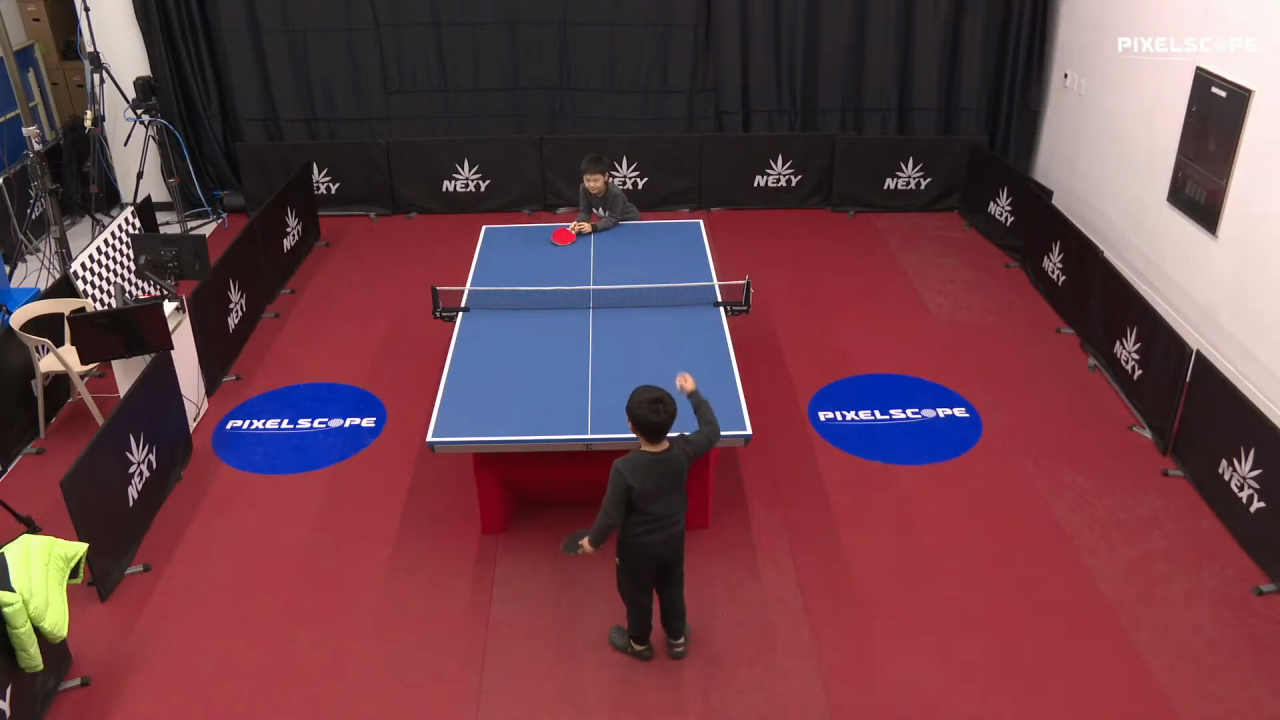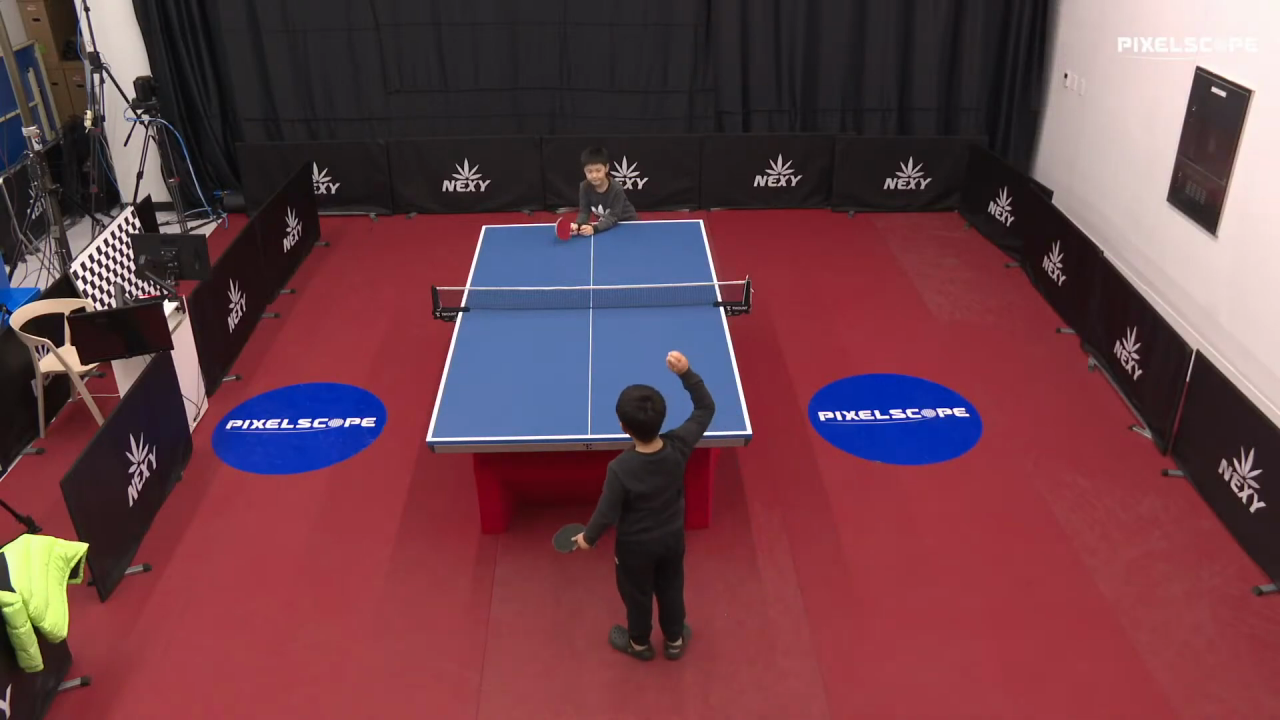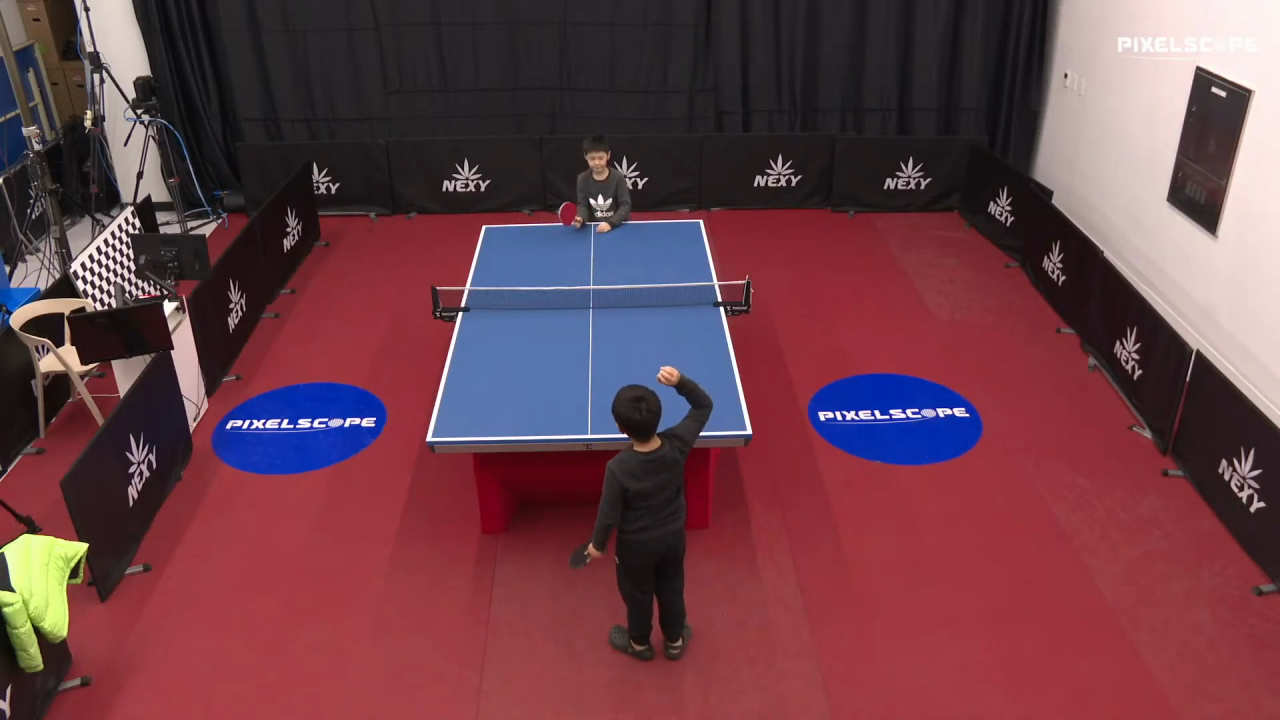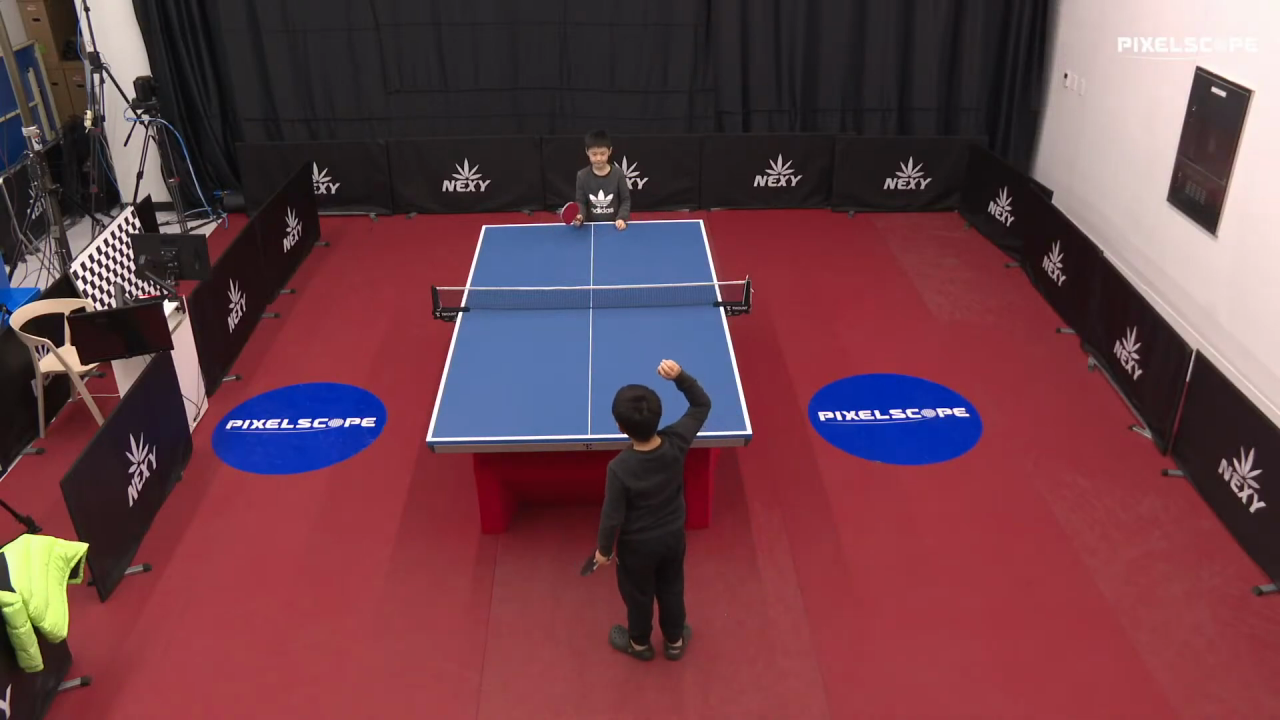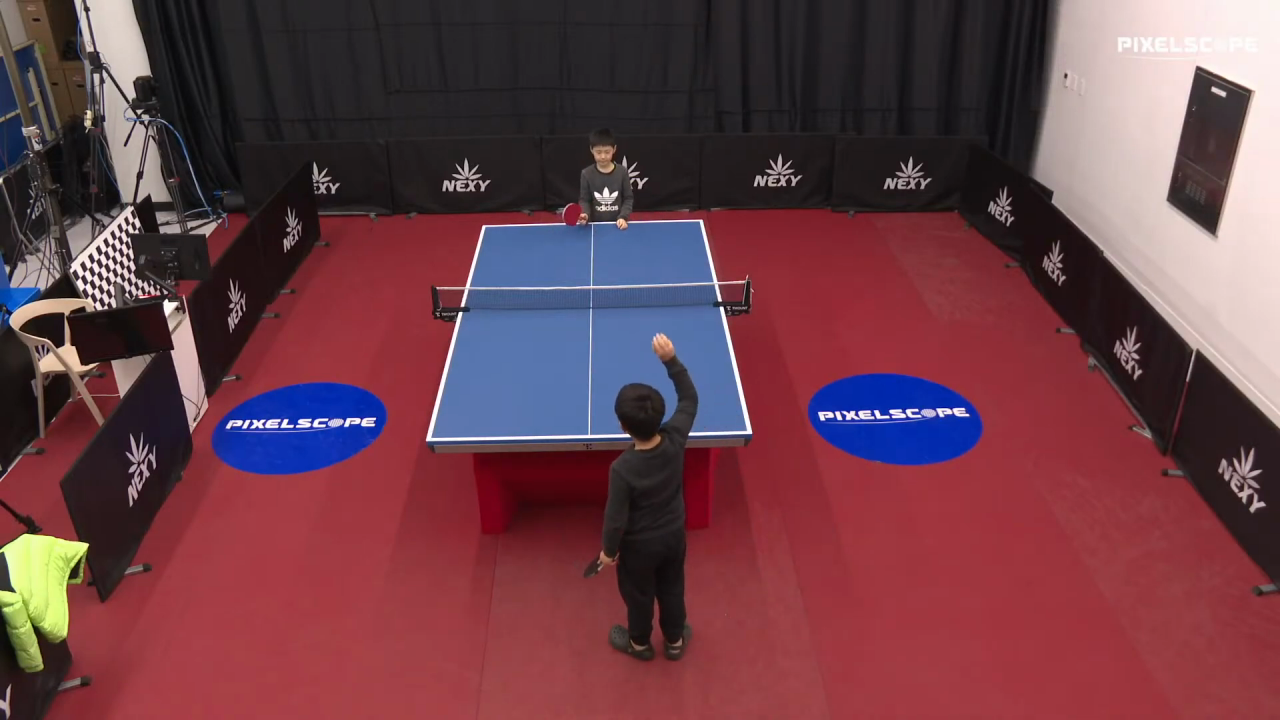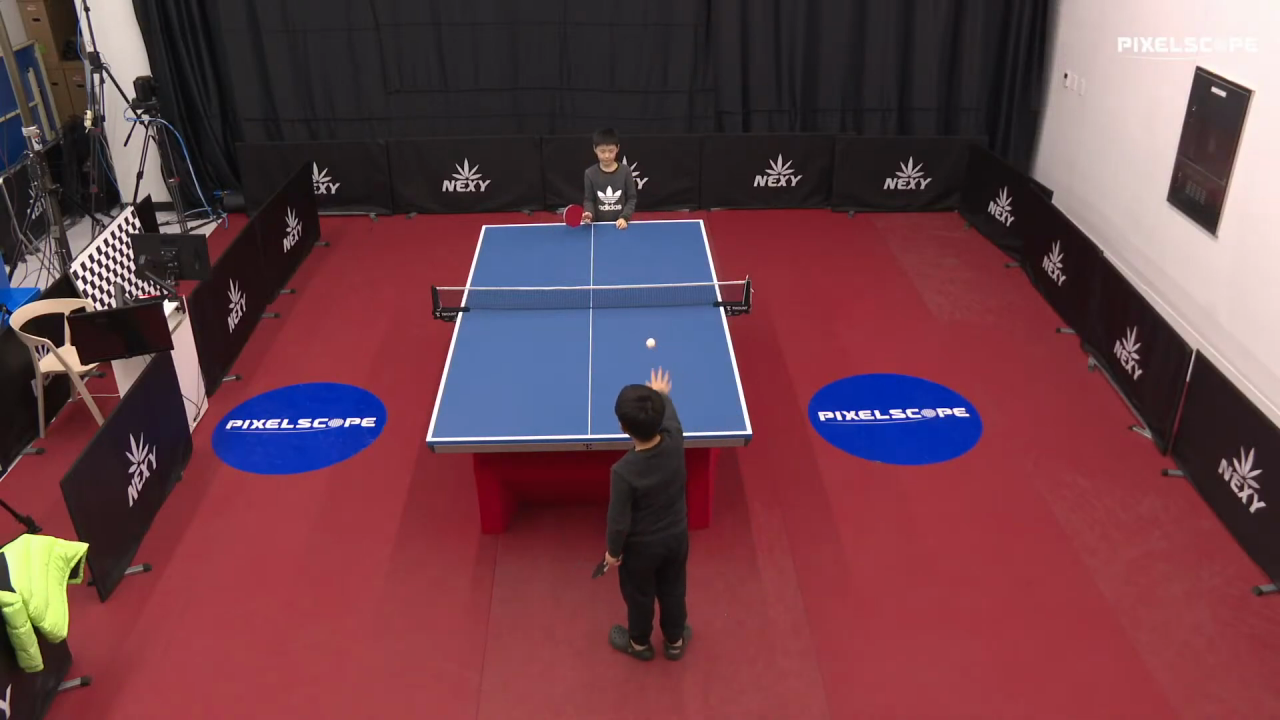
dt=0.2s
person 1, frame 1
left shoulder: (624, 469)
right shoulder: (684, 451)
left elbow: (611, 515)
right elbow: (712, 430)
left wrist: (593, 541)
right wrist: (693, 394)
left hip: (637, 547)
right hip: (673, 539)
left knee: (637, 595)
right knee: (672, 588)
left ankle: (639, 643)
right ankle: (677, 639)
person 1, frame 2
left shoulder: (620, 468)
right shoulder: (679, 446)
left elbow: (607, 513)
right elbow: (706, 407)
left wrist: (588, 537)
right wrist: (686, 372)
left hip: (636, 545)
right hip: (673, 536)
left knee: (637, 594)
right knee: (671, 588)
left ankle: (639, 643)
right ankle: (675, 640)
person 1, frame 3
left shoulder: (618, 469)
right shoulder: (677, 445)
left elbow: (609, 515)
right elbow: (704, 405)
left wrist: (597, 544)
right wrist: (680, 381)
left hip: (637, 545)
right hip: (673, 535)
left knee: (638, 595)
right knee: (672, 589)
left ankle: (640, 643)
right ankle: (675, 640)
person 1, frame 4
left shoulder: (619, 469)
right shoulder: (677, 444)
left elbow: (613, 517)
right elbow: (702, 405)
left wrist: (603, 549)
right wrist: (680, 377)
left hip: (637, 545)
right hip: (673, 536)
left knee: (638, 595)
right knee: (671, 590)
left ankle: (640, 643)
right ankle: (675, 640)
person 1, frame 5
left shoulder: (622, 470)
right shoulder: (675, 440)
left elbow: (616, 519)
right elbow: (690, 399)
left wrist: (608, 550)
right wrist: (671, 359)
left hip: (639, 545)
right hip: (674, 535)
left knee: (639, 595)
right knee: (672, 589)
left ankle: (639, 643)
right ankle: (675, 640)
person 1, frame 6
left shoulder: (624, 472)
right shoulder: (674, 437)
left elbow: (619, 521)
right elbow: (670, 417)
left wrist: (612, 551)
right wrist: (662, 395)
left hip: (641, 546)
right hip: (676, 536)
left knee: (639, 596)
right knee: (673, 590)
left ankle: (640, 644)
right ankle: (675, 641)
